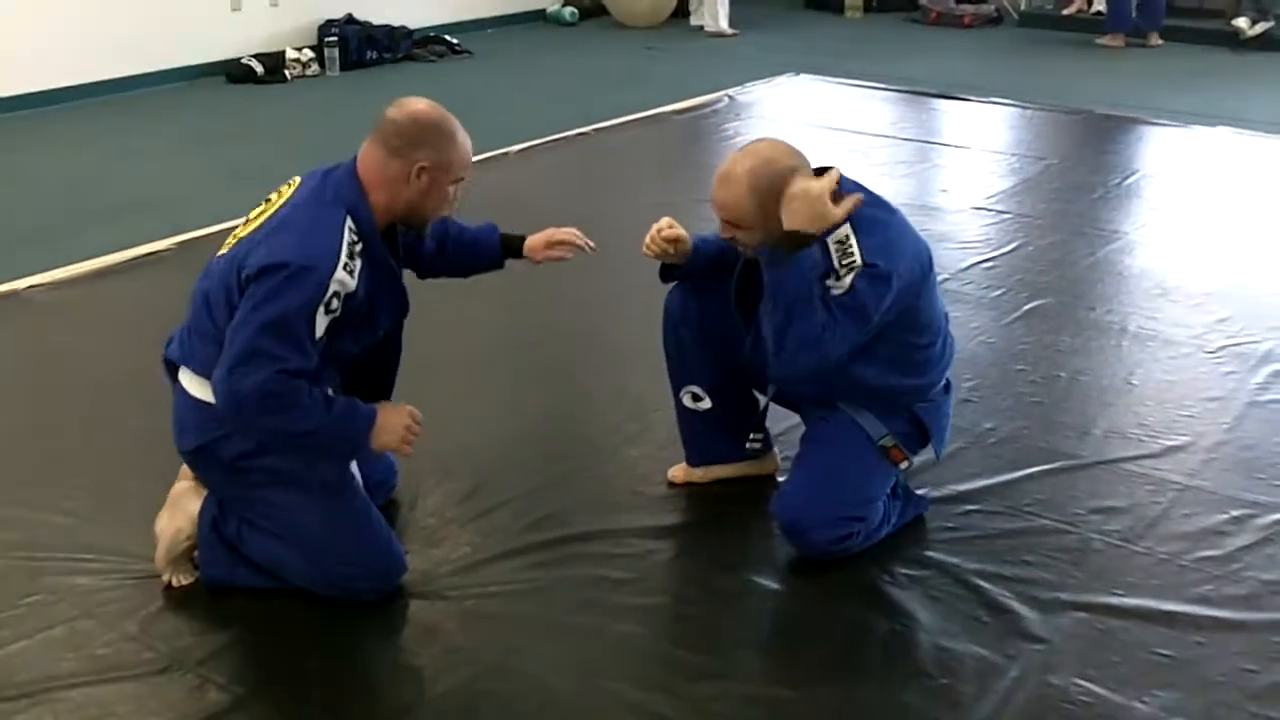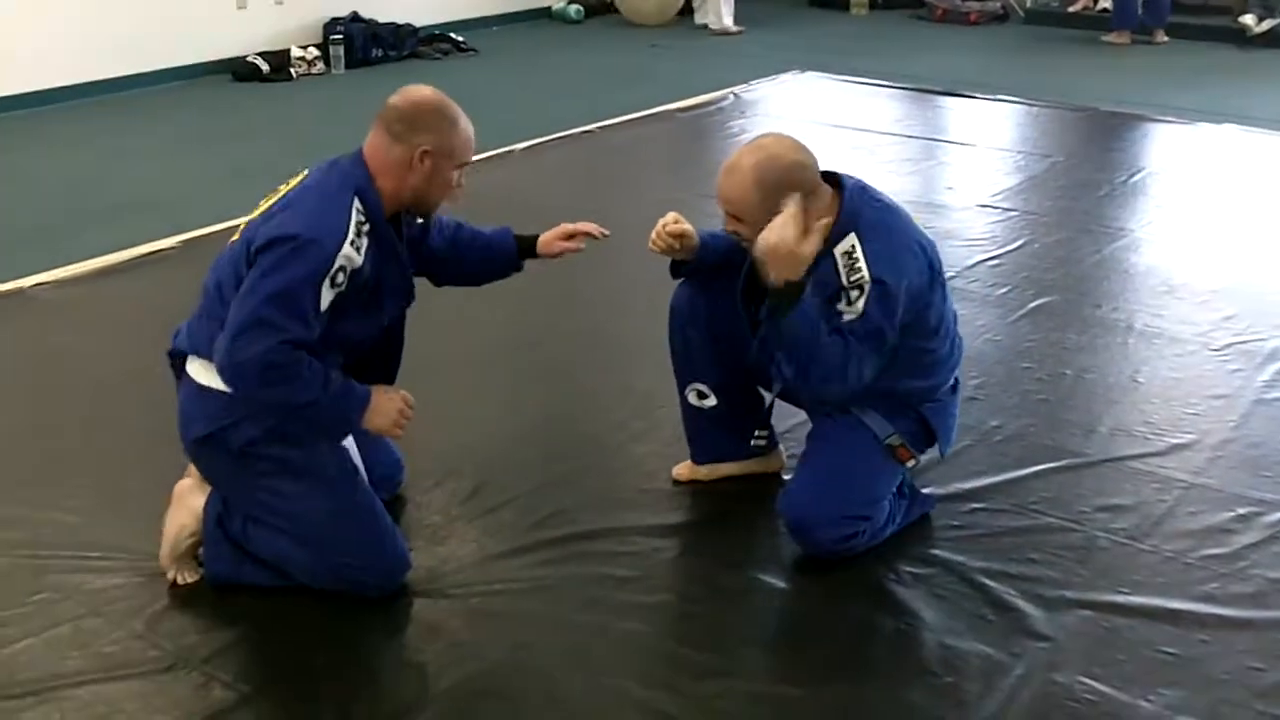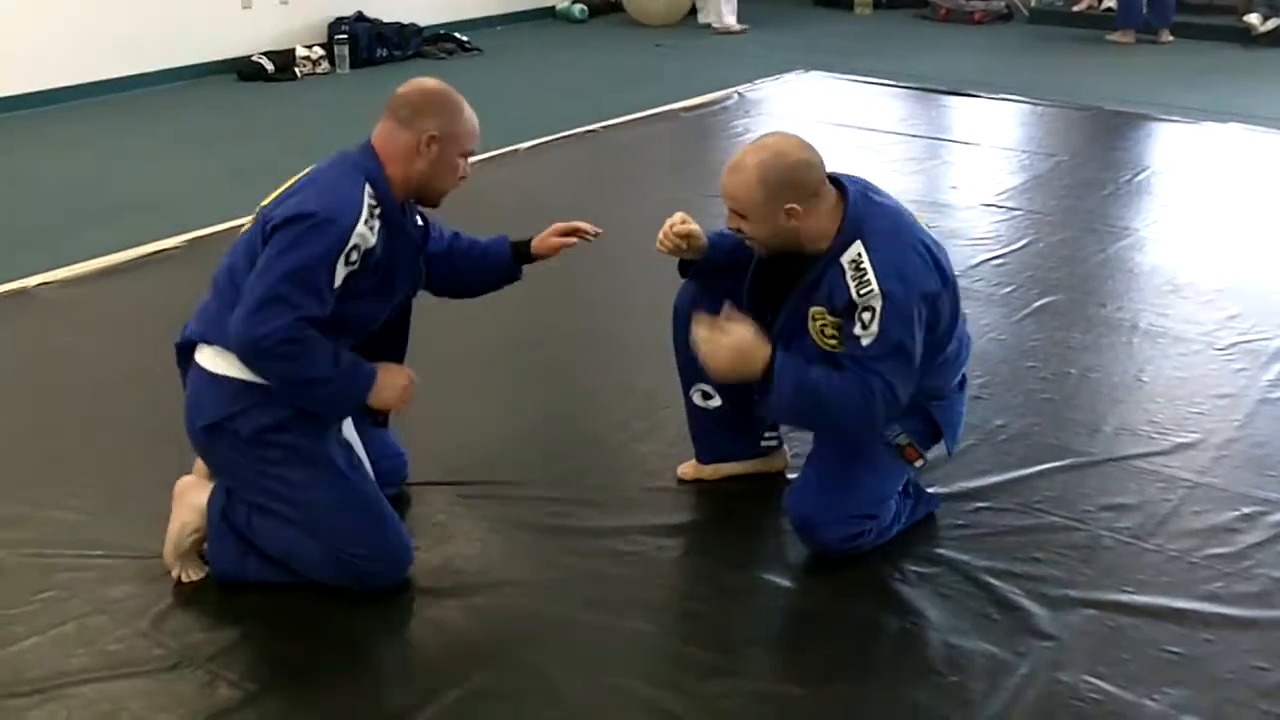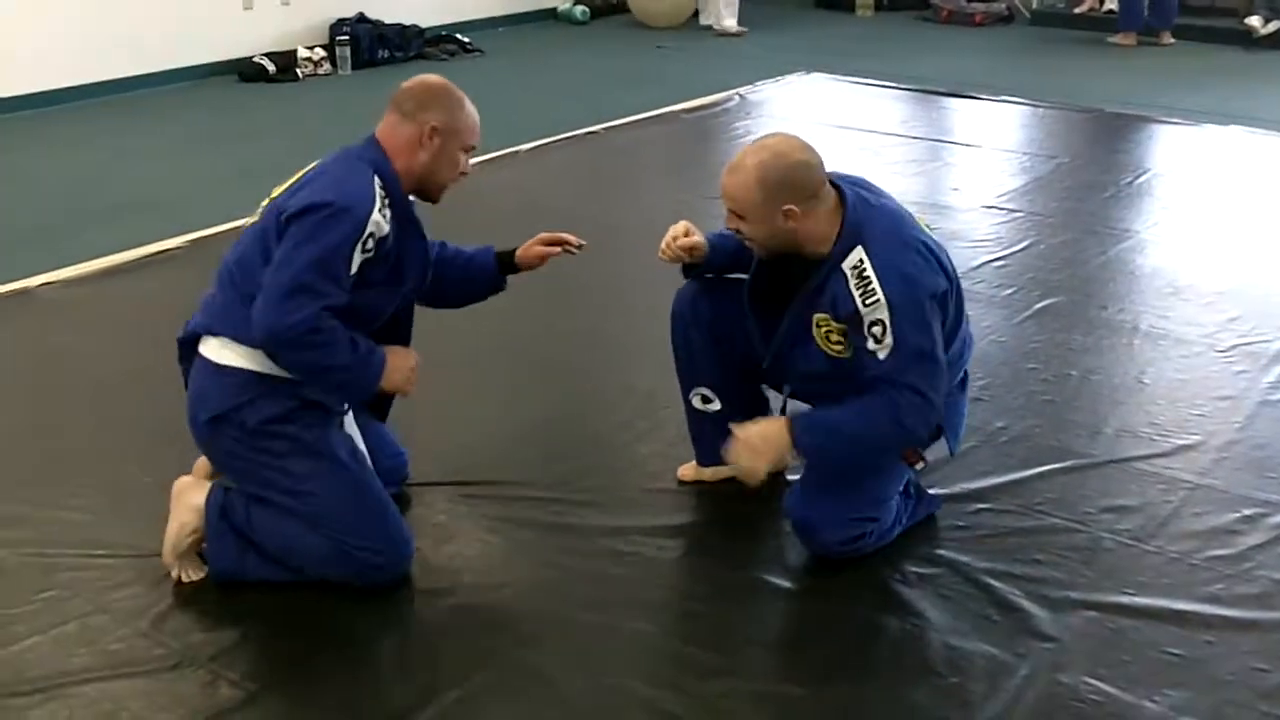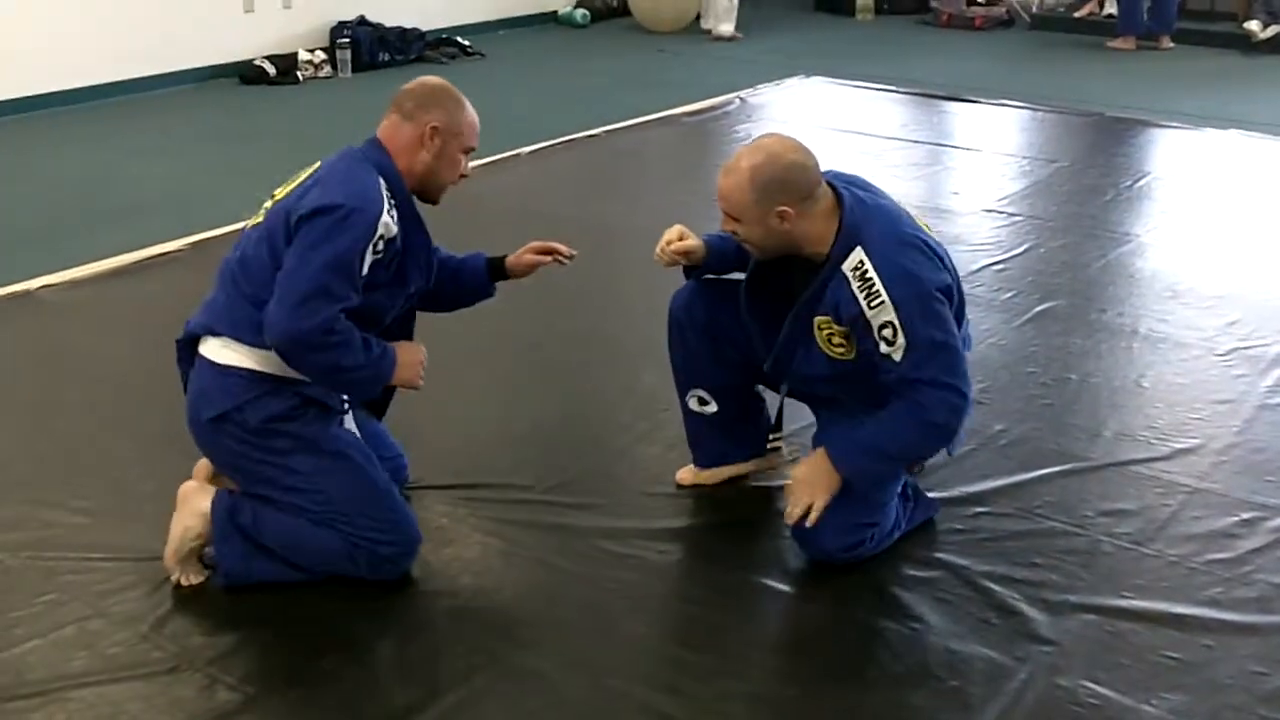
dt=0.1s
person 1, frame 1
left shoulder: (345, 187)
right shoulder: (313, 258)
left elbow: (422, 241)
right elbow: (251, 393)
left wrist: (515, 246)
right wrist: (364, 427)
left hip: (273, 387)
right hip: (236, 418)
left knee: (376, 477)
right knee: (372, 571)
left ankle: (222, 480)
right ankle: (204, 517)
person 1, frame 2
left shoulder: (360, 191)
right shoulder: (322, 235)
left elbow: (432, 246)
right elbow: (252, 359)
left wrist: (531, 247)
right wrist: (357, 406)
left hip: (272, 399)
right hip: (240, 414)
left knee: (382, 475)
right knee: (376, 567)
left ankle: (229, 474)
right ankle: (209, 515)
person 1, frame 3
left shoulder: (371, 188)
right shoulder: (336, 216)
left elbow: (434, 258)
right elbow: (264, 335)
left wrist: (525, 251)
right wrist: (364, 383)
left hip: (281, 387)
right hip: (248, 403)
left knee: (386, 472)
right knee: (379, 559)
left ankle: (235, 469)
right ankle: (211, 511)
person 1, frame 4
left shoulder: (363, 179)
right shoulder: (350, 206)
left elbow: (422, 272)
right elbow: (286, 325)
left wrist: (510, 262)
right wrist: (375, 368)
left hip: (268, 382)
right hip: (252, 397)
left knee: (387, 471)
right knee: (380, 555)
left ankle: (238, 469)
right ankle: (210, 511)
person 1, frame 5
left shoulder: (364, 181)
right shoulder: (357, 207)
left elbow: (415, 276)
right elbow: (301, 329)
left wrist: (501, 268)
right wrist: (385, 364)
left hip: (271, 384)
right hip: (252, 397)
left knee: (387, 473)
right knee: (387, 546)
left ankle: (236, 471)
right ankle: (213, 514)
person 2, frame 1
left shoulder: (879, 253)
right shoulder: (815, 200)
left elbow: (800, 358)
right elbow: (733, 258)
left wrist: (794, 243)
right wrist: (686, 252)
left hip: (879, 401)
left knee: (810, 524)
right knee: (689, 304)
left ankle: (896, 499)
right ankle: (735, 451)
person 2, frame 2
left shoulder: (884, 262)
right shoulder: (809, 198)
left elbow: (826, 379)
right elbow: (747, 252)
left wrist: (787, 283)
right wrist: (695, 248)
left hip: (888, 402)
left knee: (816, 525)
right knee: (696, 303)
left ankle: (899, 497)
right ankle: (743, 449)
person 2, frame 3
left shoulder: (892, 271)
right shoulder: (817, 199)
left elbow: (871, 398)
right elbow: (755, 252)
left wrist: (765, 368)
right wrist: (703, 248)
left hip: (894, 401)
left knee: (823, 524)
right knee: (701, 301)
left ankle: (904, 495)
right ankle: (745, 448)
person 2, frame 4
left shoulder: (894, 275)
right shoulder: (815, 197)
left elbow: (910, 408)
right elbow: (757, 249)
left wrist: (792, 435)
right wrist: (707, 250)
left hip: (886, 404)
left knee: (824, 526)
right knee: (699, 304)
left ankle: (904, 498)
right ankle: (735, 452)
person 2, frame 5
left shoulder: (896, 275)
right shoulder: (813, 197)
left elbow: (940, 401)
right elbow: (753, 250)
left wrist: (838, 461)
right wrist: (704, 252)
left hip: (895, 404)
left knee: (825, 534)
right knee: (697, 307)
left ankle: (902, 501)
right ankle: (745, 452)
